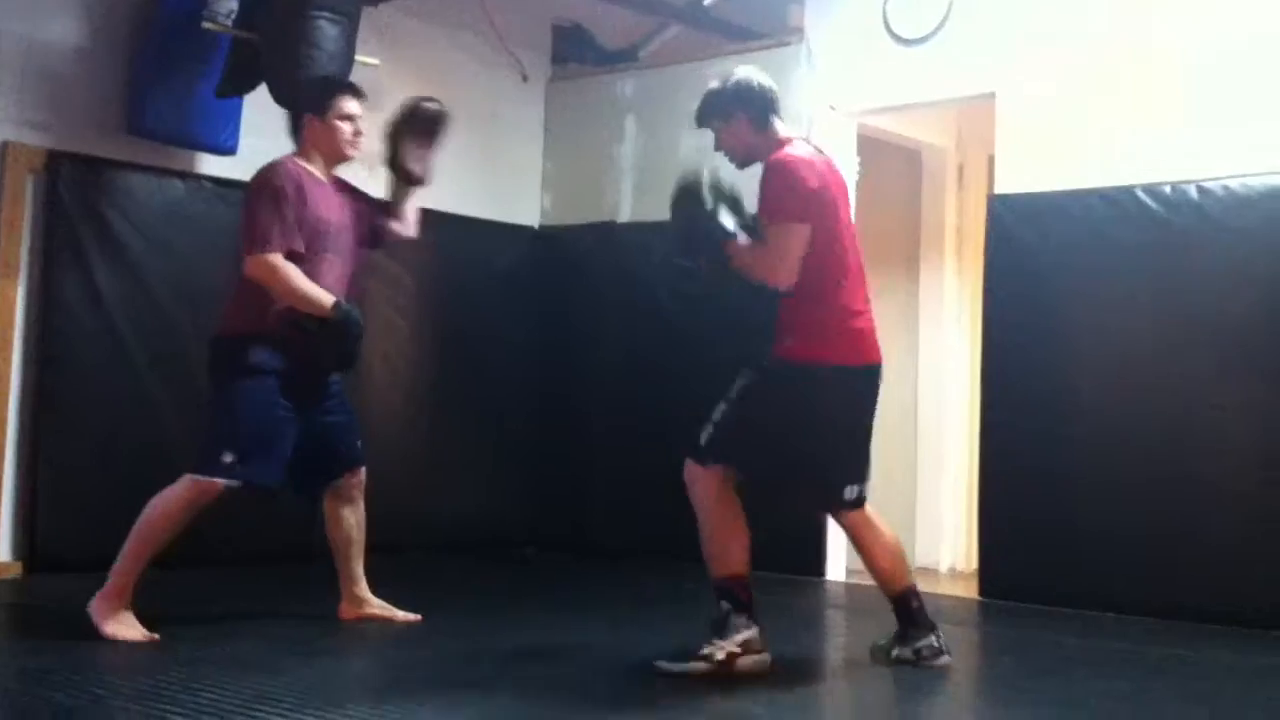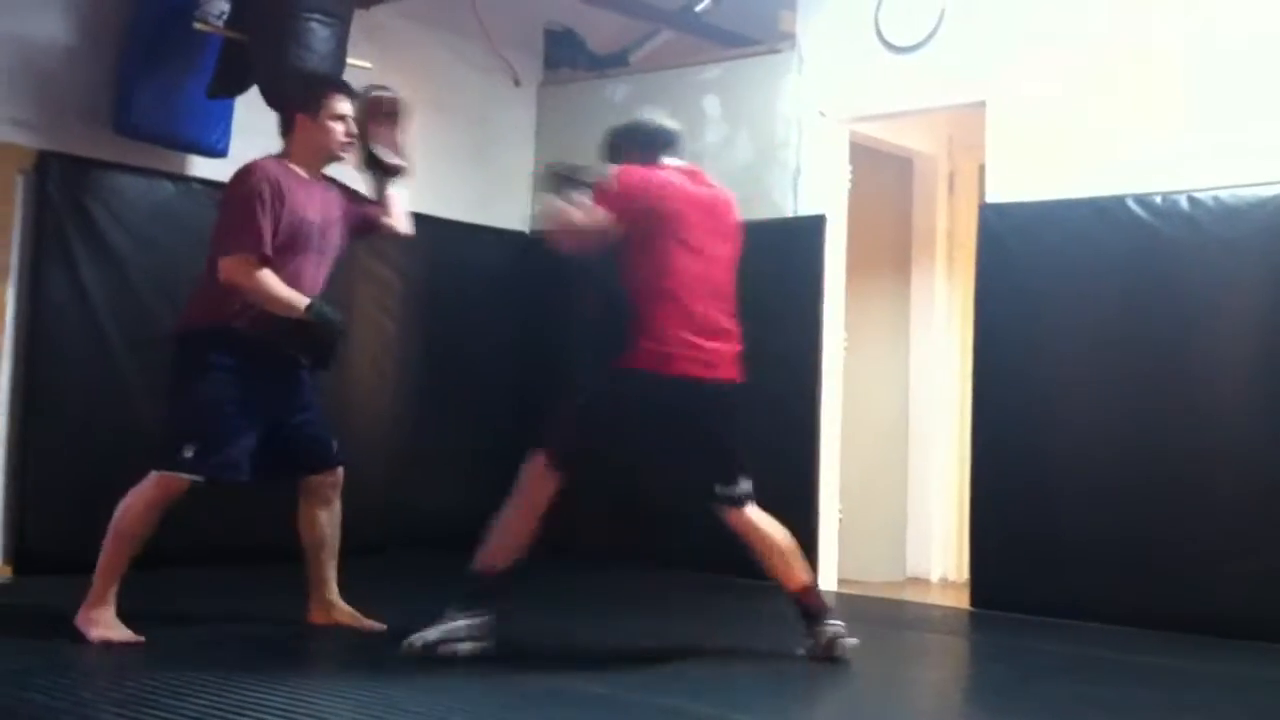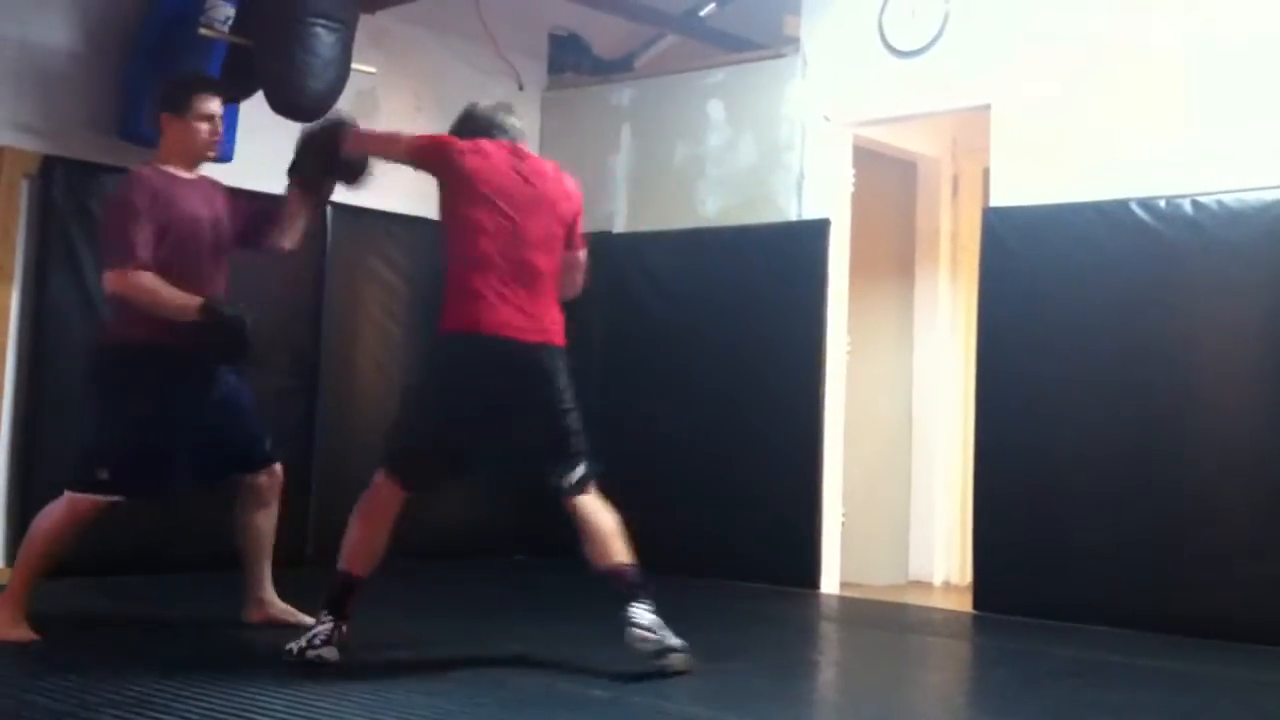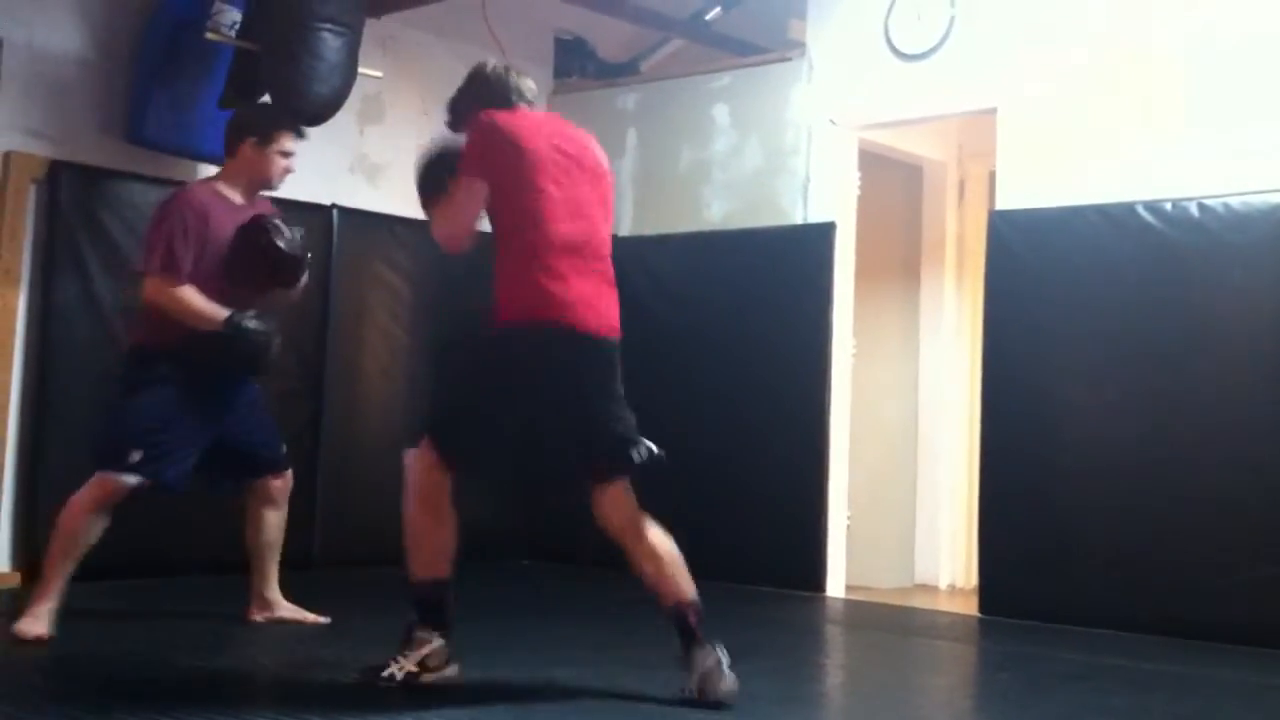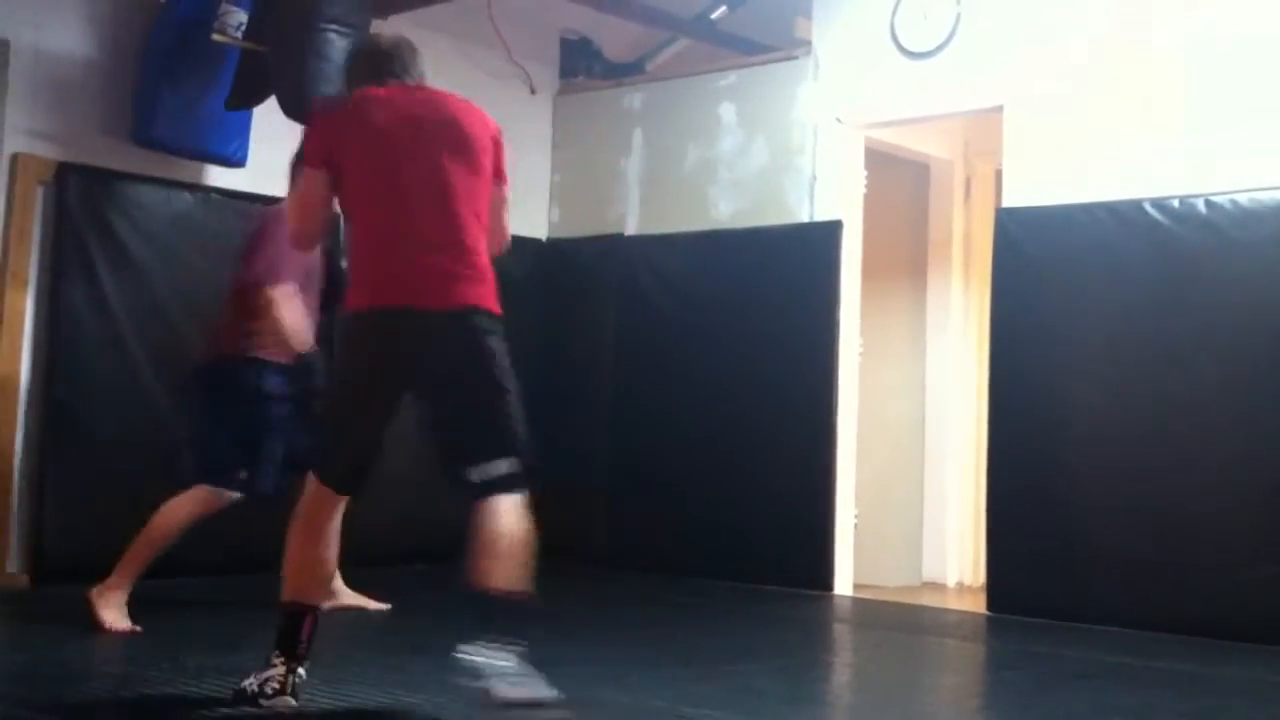
dt=0.5s
person 1, frame 1
left shoulder: (785, 167)
right shoulder: (813, 162)
left elbow: (779, 272)
left wrist: (728, 239)
right wrist: (744, 237)
left hip: (812, 360)
right hip: (854, 358)
left knee: (704, 472)
right knee: (847, 506)
left ankle: (739, 627)
right ankle: (920, 631)
person 1, frame 2
left shoulder: (632, 183)
right shoulder: (723, 201)
left elbow: (568, 233)
left wrist: (560, 203)
left hip: (656, 371)
right hip: (720, 379)
left knee: (540, 474)
right knee: (738, 510)
left ankle: (472, 614)
right ankle: (822, 625)
person 1, frame 3
left shoulder: (457, 153)
right shoulder: (564, 186)
left elbow: (361, 143)
left wrist: (347, 138)
left hip: (467, 345)
right hip: (540, 351)
left knee: (390, 484)
right knee: (582, 493)
left ankle: (333, 621)
right ankle: (639, 612)
person 1, frame 4
left shoulder: (492, 129)
right shoulder: (587, 146)
left elbow: (453, 236)
left wrist: (441, 199)
left hip: (530, 329)
right hip: (595, 334)
left knee: (426, 465)
right knee: (620, 510)
left ankle: (430, 636)
right ankle: (700, 653)
person 1, frame 5
left shoulder: (337, 117)
right shoulder: (475, 117)
left elbow: (302, 229)
left hip: (376, 317)
right hip: (464, 315)
left knee: (326, 491)
right knee: (502, 490)
left ankle: (288, 663)
right ankle: (498, 641)
person 2, frame 1
left shoulder: (341, 195)
right shoulder: (282, 179)
left elbow: (401, 227)
right elbow: (263, 264)
left wrist: (410, 168)
right wrist: (332, 310)
left hip: (311, 361)
right hip: (261, 355)
left knee: (348, 474)
right knee: (212, 478)
left ankle: (356, 596)
right ankle: (112, 598)
person 2, frame 2
left shoulder: (332, 195)
right shoulder: (262, 179)
left elbow: (397, 223)
right elbow: (236, 268)
right wrist: (310, 311)
left hip: (282, 359)
right hip: (226, 351)
left knee: (325, 475)
right knee: (175, 476)
left ankle: (326, 601)
right ankle: (99, 604)
person 2, frame 3
left shoulder: (215, 194)
right shoulder: (141, 187)
left elbow: (280, 237)
right elbow: (121, 279)
left wrist: (308, 187)
right wrist: (202, 311)
left hip: (204, 364)
right hip: (142, 365)
left knee: (264, 473)
right knee: (92, 494)
left ankle: (262, 600)
person 2, frame 4
left shoulder: (262, 213)
right shoulder: (190, 204)
left elbow: (278, 283)
right elbow: (158, 288)
right wrist: (230, 323)
left hip: (227, 371)
right hip: (167, 369)
left knee: (275, 478)
right knee: (115, 480)
left ankle: (267, 599)
right ankle: (42, 603)
person 2, frame 5
right shoulder: (285, 223)
right elbow: (275, 298)
right wrist: (307, 363)
left hip: (280, 375)
right hip: (252, 372)
right knee: (219, 489)
left ankle: (333, 588)
right ankle: (114, 589)
